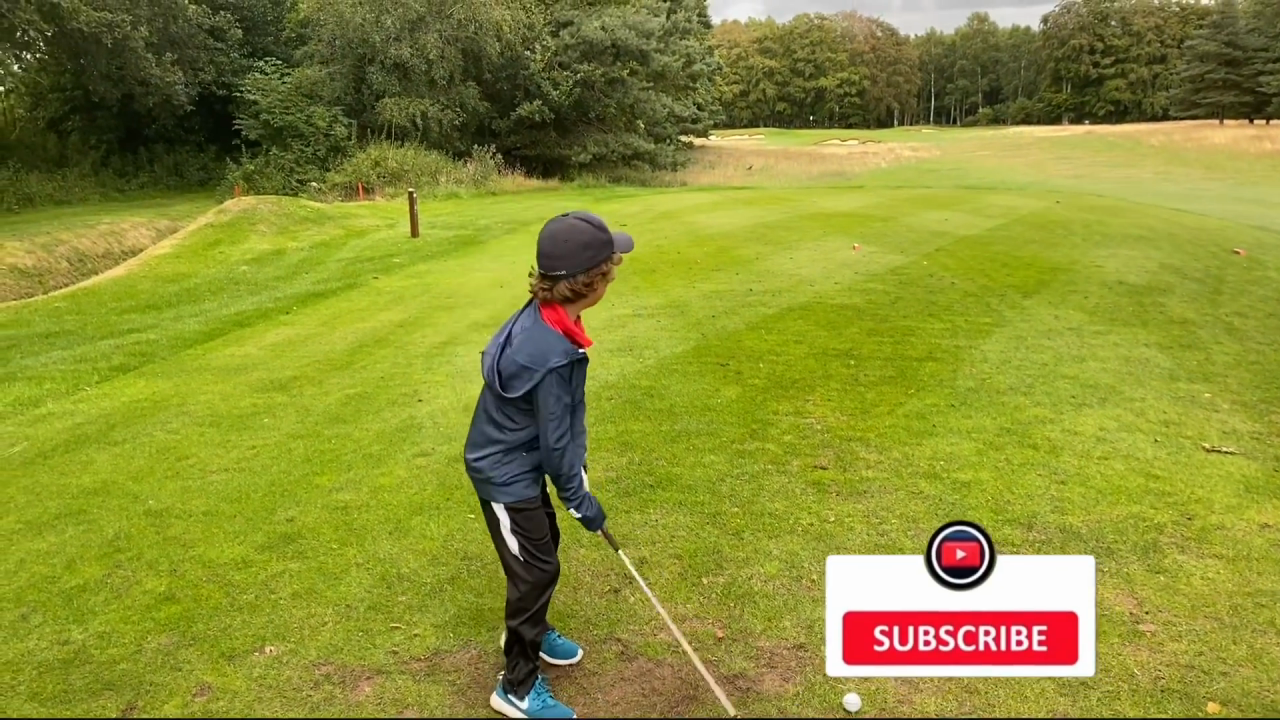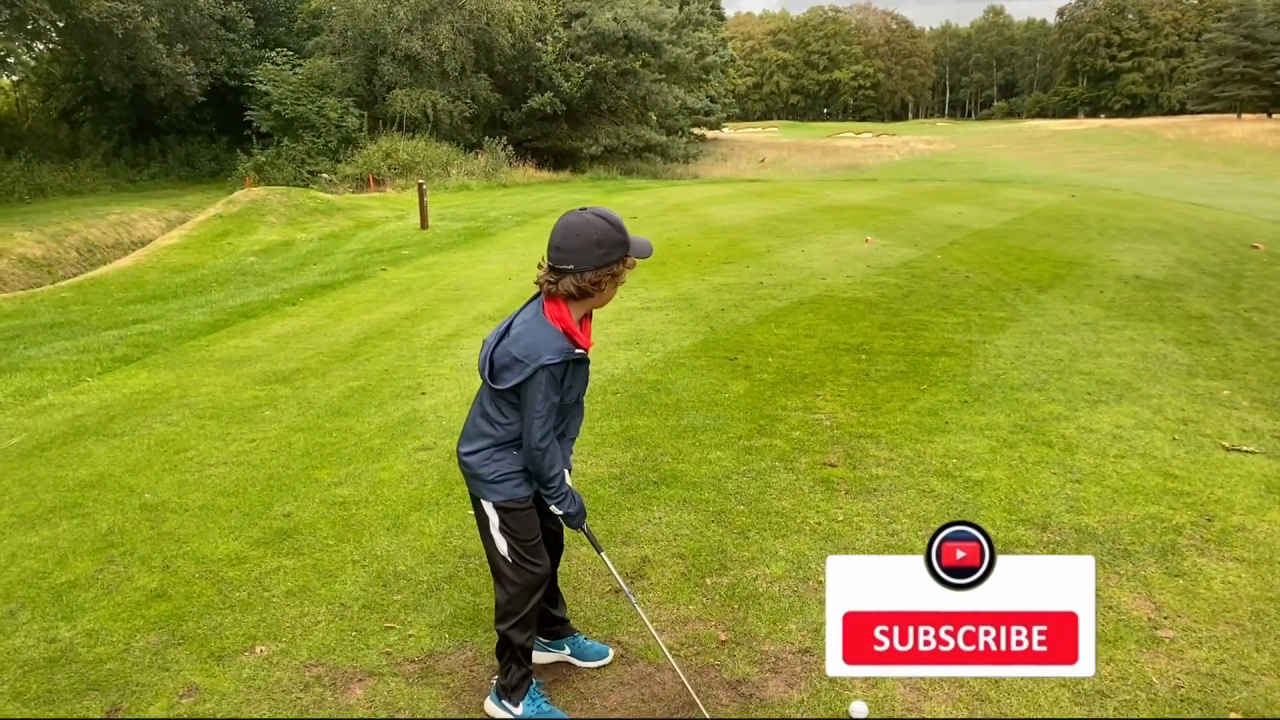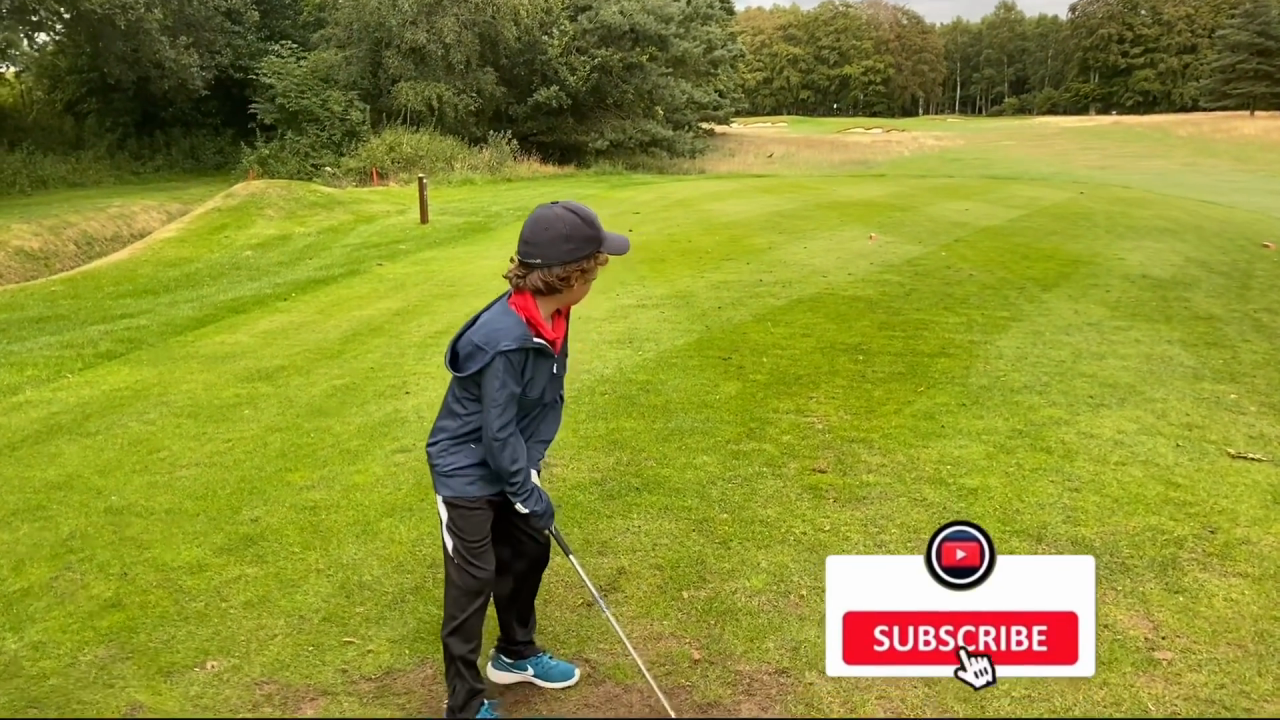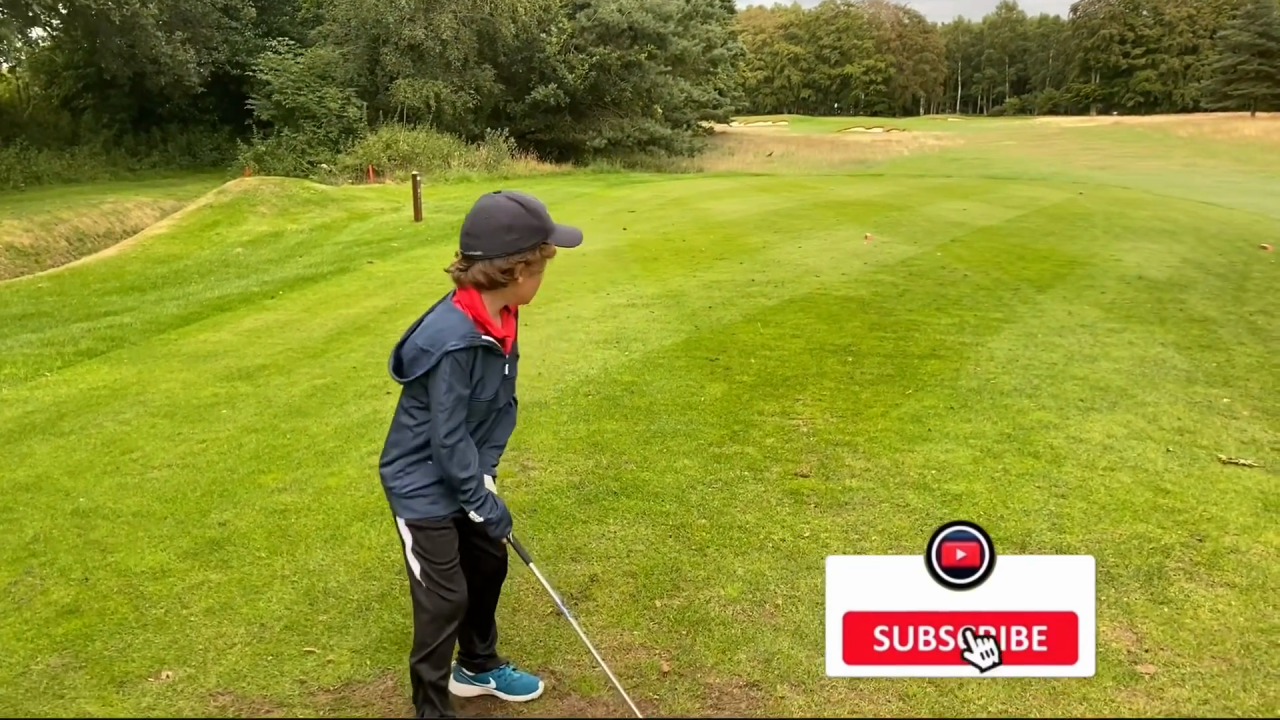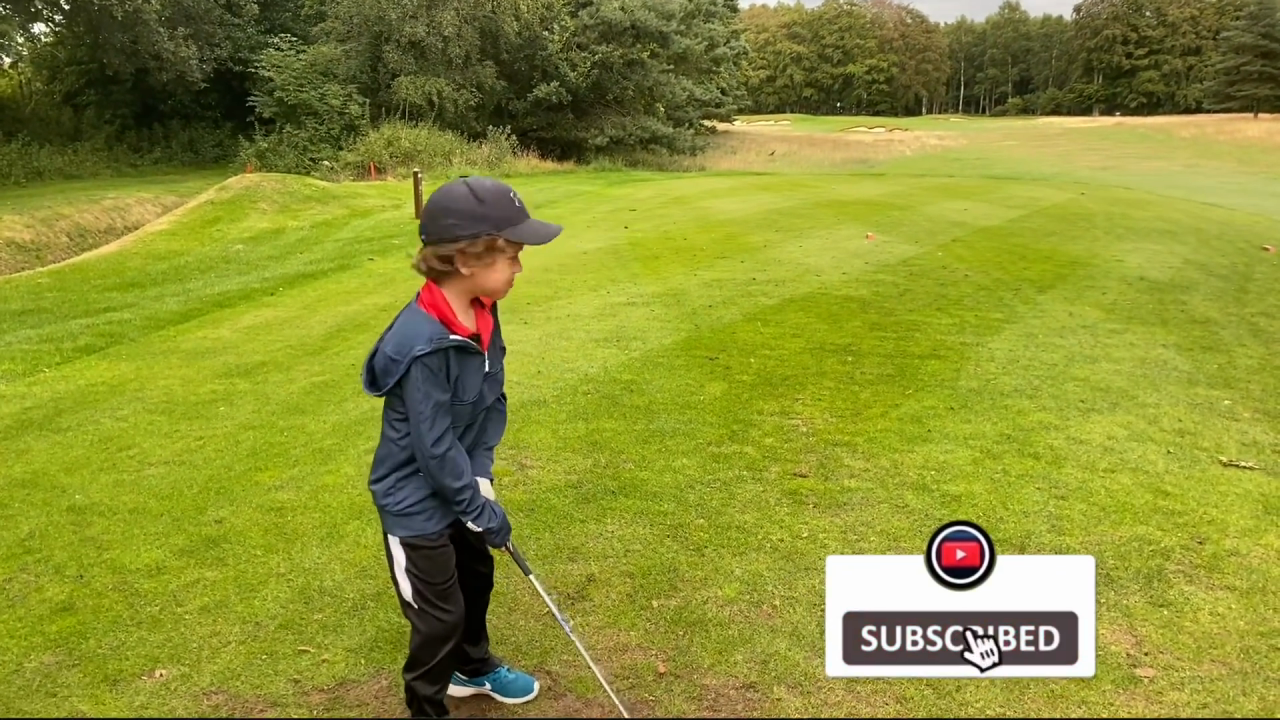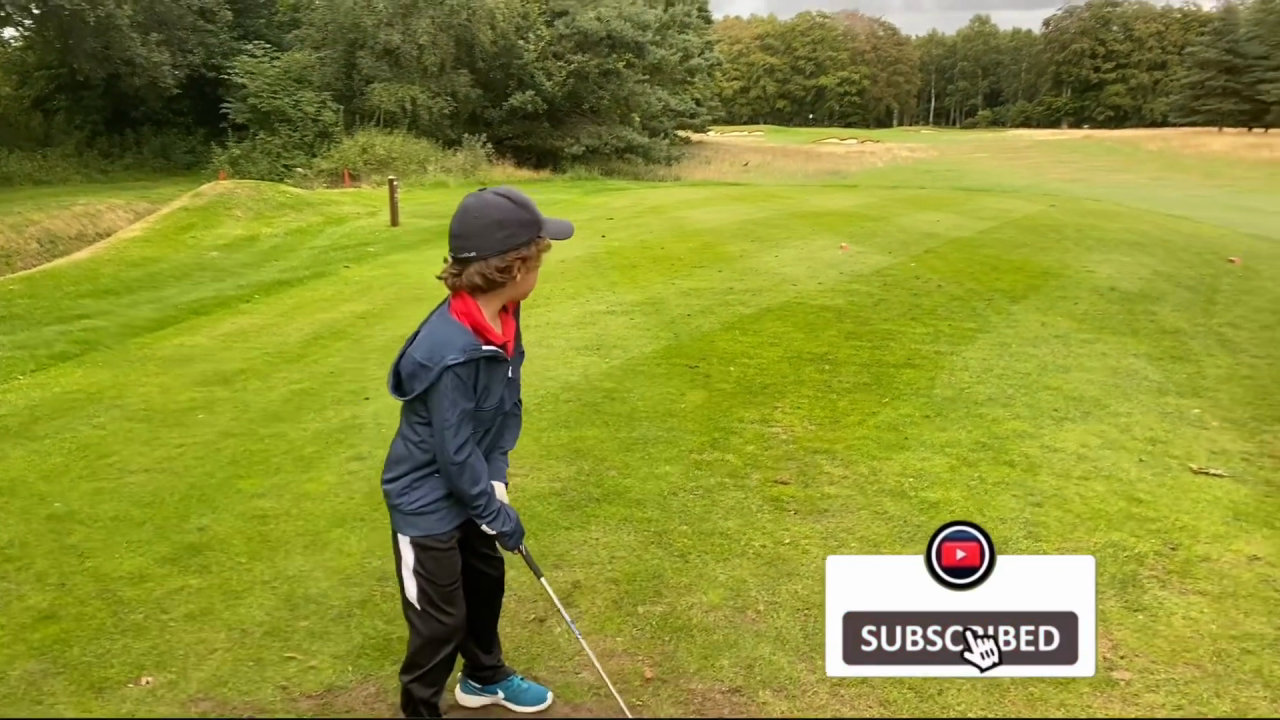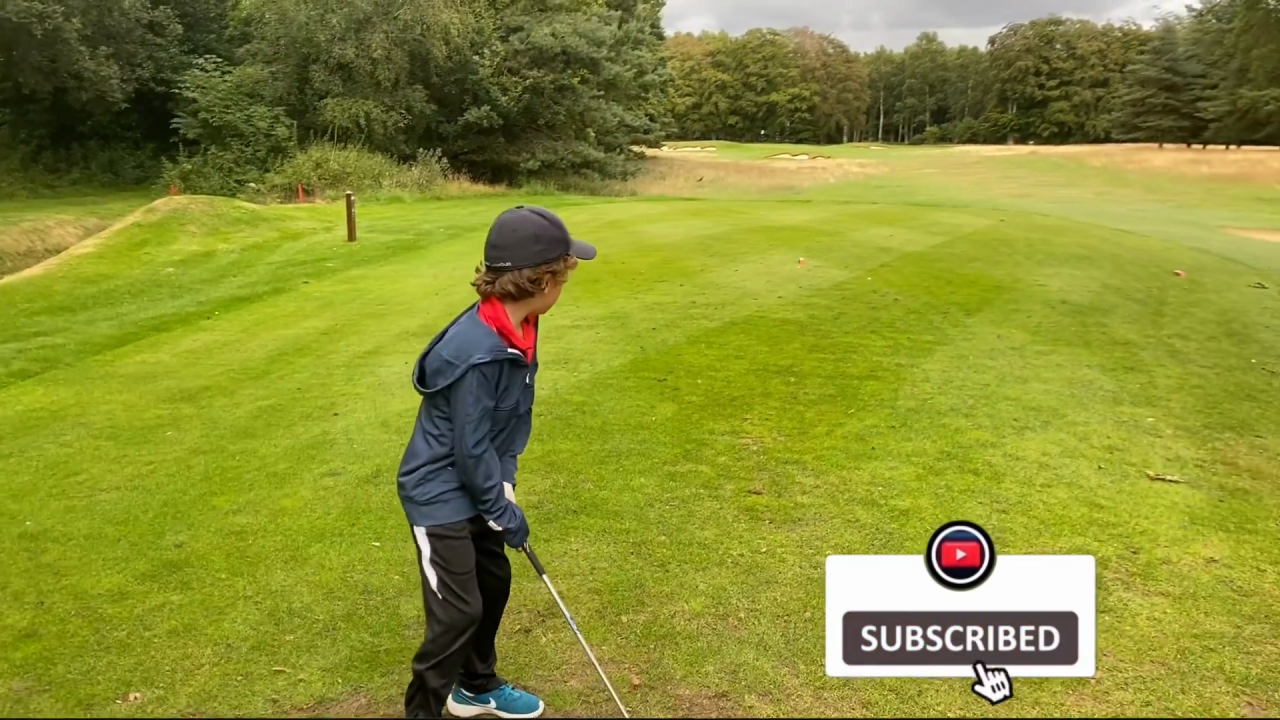
dt=0.4s
person 1, frame 1
left shoulder: (549, 316)
right shoulder: (550, 355)
left elbow: (571, 406)
right elbow: (553, 439)
left wrist: (579, 464)
right wrist: (578, 498)
left hip: (520, 462)
right hip: (504, 471)
left knee: (544, 544)
right knee: (536, 568)
left ankle: (532, 630)
person 1, frame 2
left shoulder: (565, 316)
right shoulder: (544, 351)
left elbow: (569, 406)
right elbow: (538, 438)
left wrist: (563, 469)
right wrist: (561, 494)
left hip: (524, 460)
right hip: (499, 469)
left knee: (548, 544)
right knee: (525, 572)
left ankle: (552, 635)
person 1, frame 3
left shoulder: (551, 318)
right shoulder: (504, 341)
left elbow: (549, 400)
right elbow: (498, 431)
left wrist: (531, 469)
right wrist: (528, 494)
left hip: (507, 464)
right hip: (466, 468)
left knee: (530, 551)
right knee: (474, 578)
left ankle: (515, 654)
person 1, frame 4
left shoulder: (498, 320)
right shoulder: (451, 341)
left elbow: (501, 406)
right elbow: (447, 438)
left wrist: (486, 476)
right wrist: (483, 501)
left hip: (462, 477)
right hip: (423, 486)
left knee: (487, 566)
right knee: (445, 597)
left ankle: (478, 667)
person 1, frame 5
left shoulder: (482, 314)
right shoulder: (421, 345)
left elbow: (493, 402)
right elbow: (434, 446)
left wrist: (482, 478)
right wrist: (479, 509)
left hip: (458, 487)
right hip: (418, 501)
left knee: (476, 579)
right knee: (440, 615)
left ankle: (472, 667)
person 1, frame 6
left shoulder: (502, 318)
right shoulder: (449, 353)
left elbow: (507, 407)
right elbow: (453, 452)
left wrist: (497, 481)
right wrist: (494, 513)
left hip: (468, 490)
right hip: (428, 501)
left knee: (486, 580)
right knee: (440, 618)
left ankle: (485, 677)
person 1, frame 7
left shoulder: (518, 327)
right shoulder: (475, 353)
left elbow: (517, 416)
right elbow: (471, 448)
left wrist: (505, 484)
right wrist: (503, 511)
left hip: (476, 487)
right hip: (440, 493)
left knee: (493, 584)
right knee: (457, 611)
